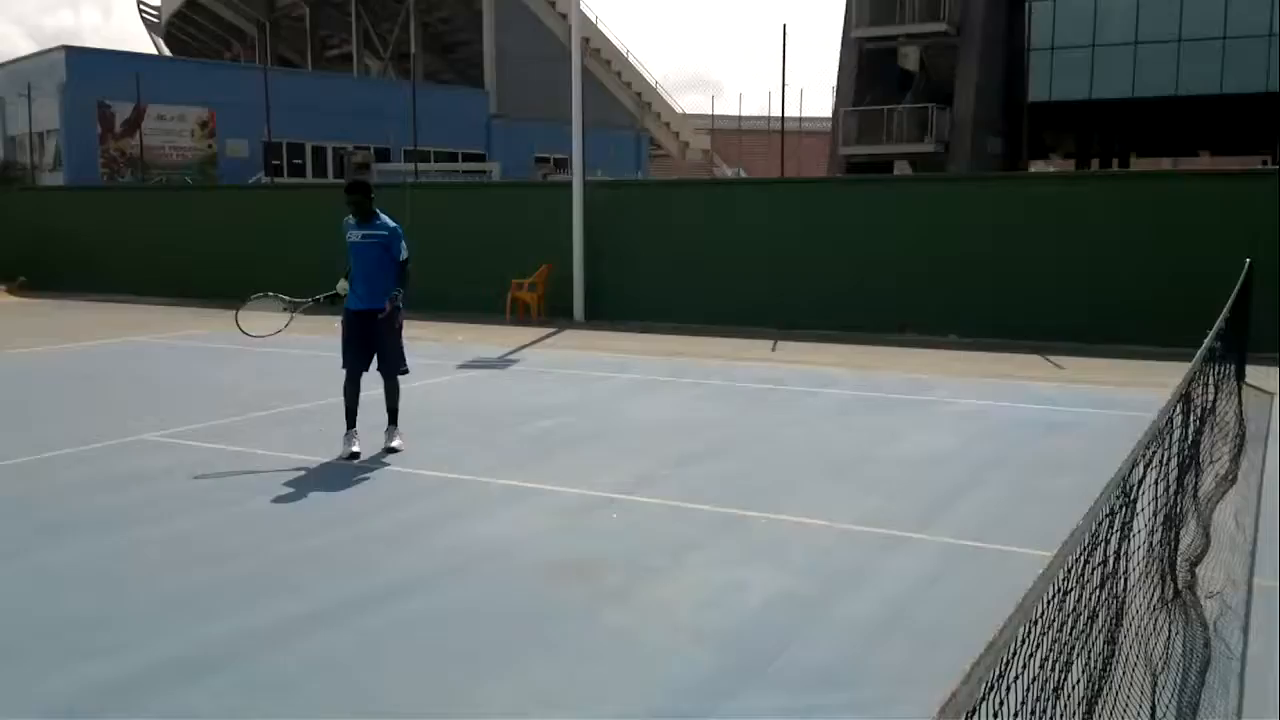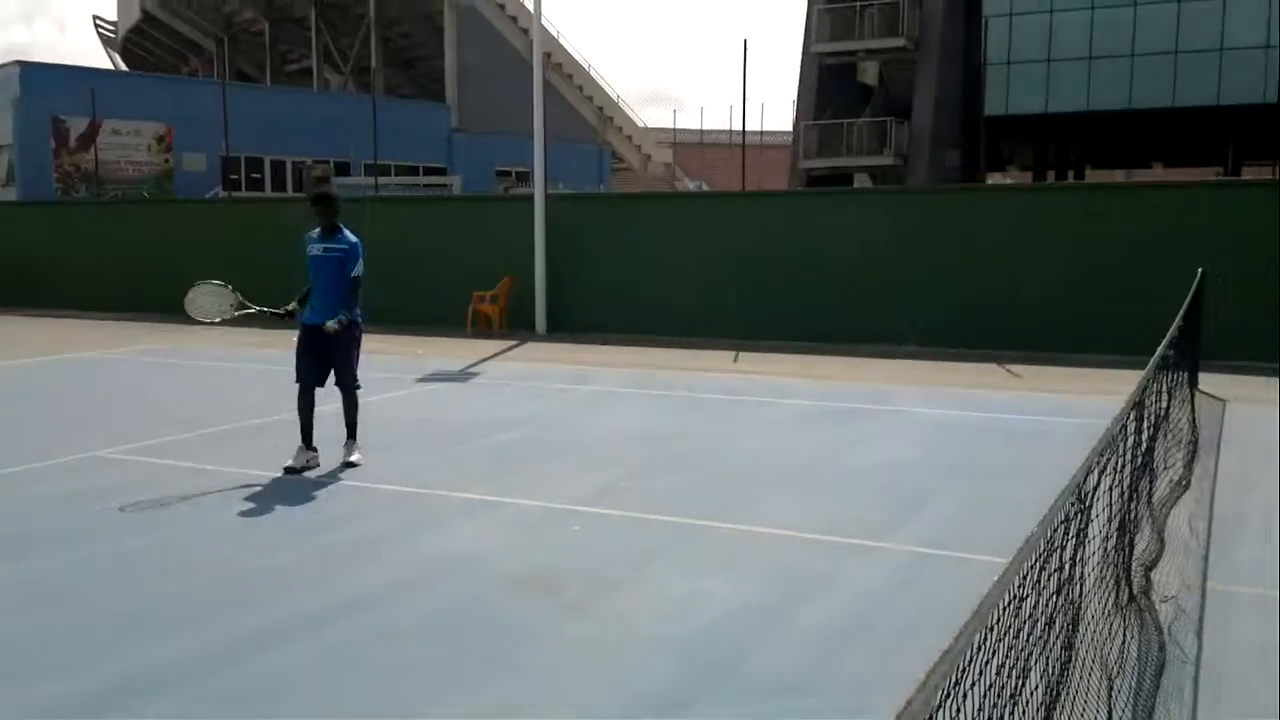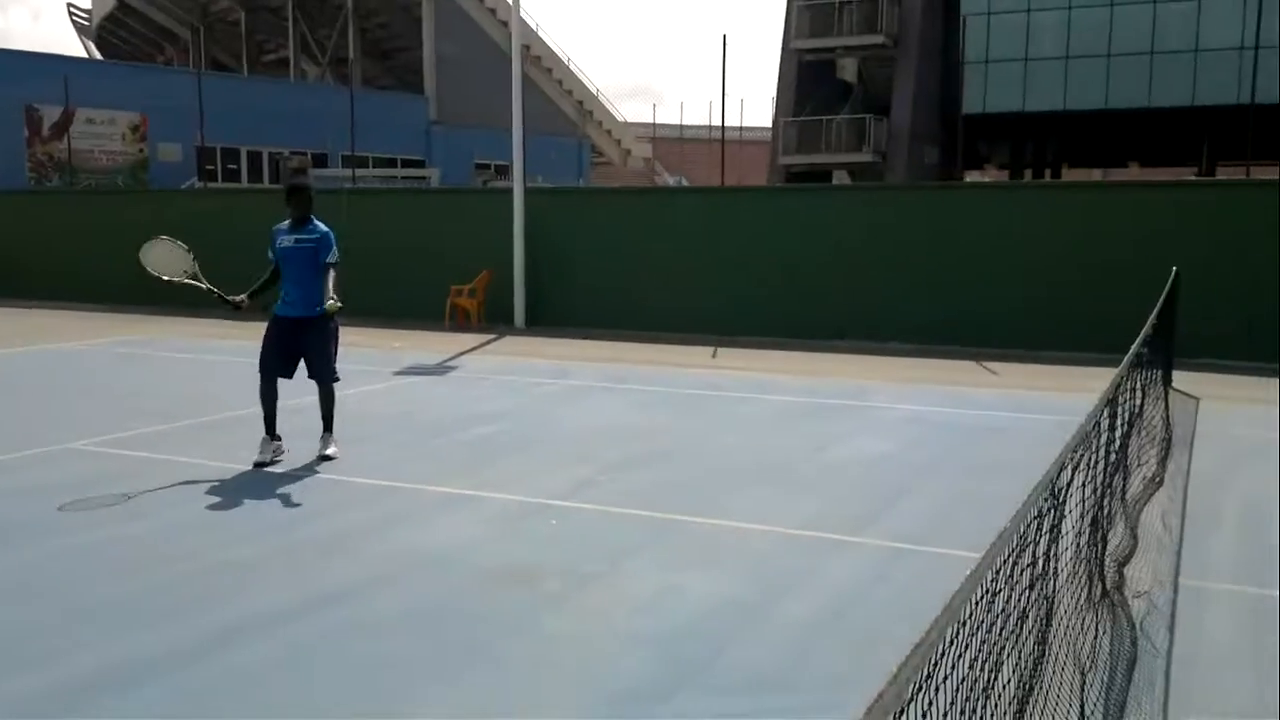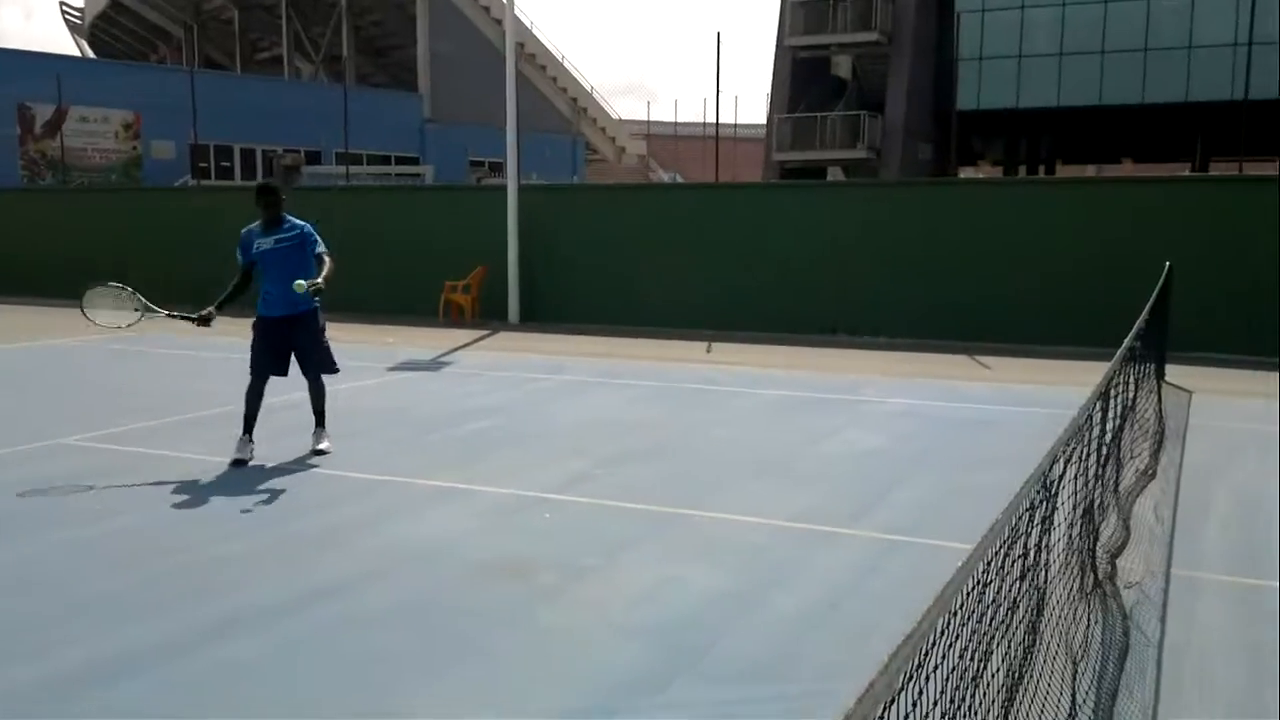
dt=0.2s
person 1, frame 1
left shoulder: (390, 230)
right shoulder: (348, 226)
left elbow: (403, 270)
left wrist: (394, 298)
right wrist: (345, 280)
left hip: (385, 310)
right hip: (354, 310)
left knee: (389, 371)
right knee: (352, 371)
left ankle: (393, 429)
right ankle: (351, 433)
person 1, frame 2
left shoulder: (350, 244)
right shoulder: (310, 240)
left elbow: (354, 288)
left wrist: (342, 318)
right wrist: (298, 302)
left hip: (344, 326)
right hip: (312, 323)
left knee: (347, 385)
right knee: (305, 385)
left ankle: (352, 443)
right ankle: (307, 448)
person 1, frame 3
left shoulder: (322, 234)
right shoulder: (279, 232)
left elbow: (329, 271)
left wrist: (330, 296)
right wrist: (249, 295)
left hip: (316, 317)
right hip: (283, 316)
left knee: (323, 378)
right knee: (268, 376)
left ankle: (328, 436)
right ankle: (272, 441)
person 1, frame 4
left shoulder: (301, 230)
right shoulder: (249, 237)
left elbow: (326, 260)
right elbow: (244, 278)
left wrist: (320, 280)
right wrist: (216, 308)
left hip: (305, 313)
right hip: (269, 316)
left knee: (314, 373)
right knee: (259, 376)
left ankle: (320, 431)
right ankle: (246, 439)
